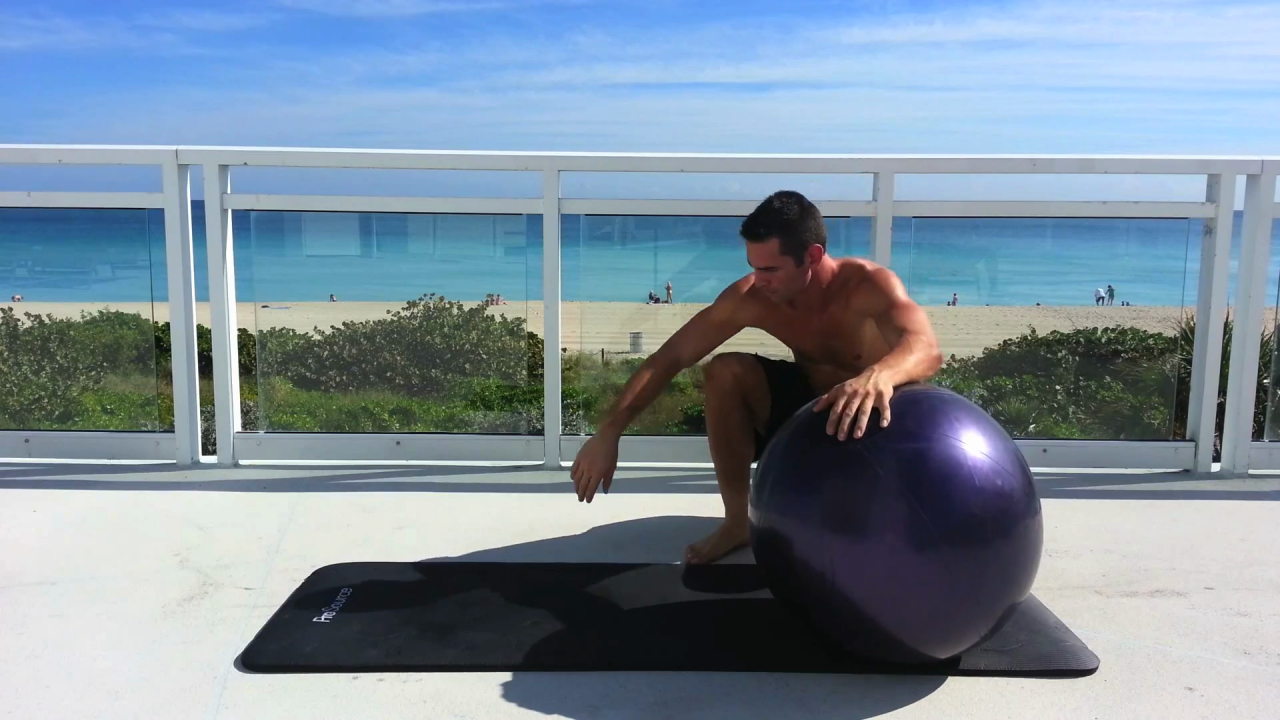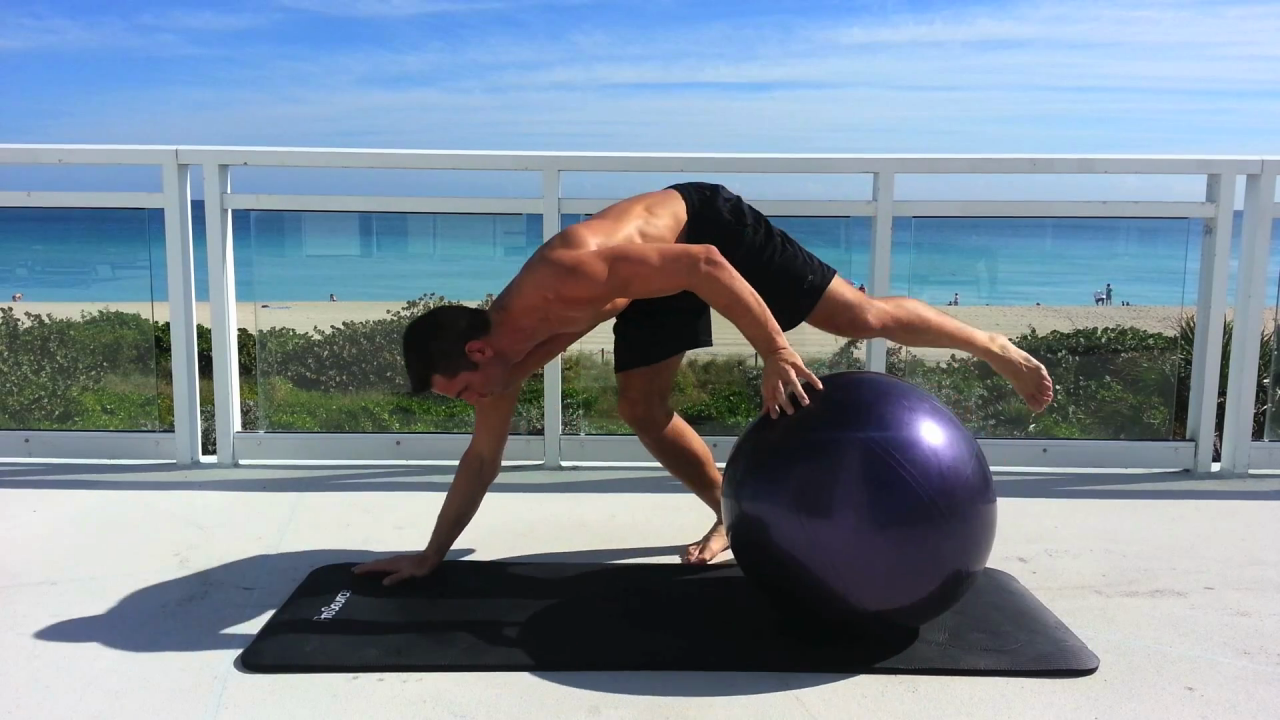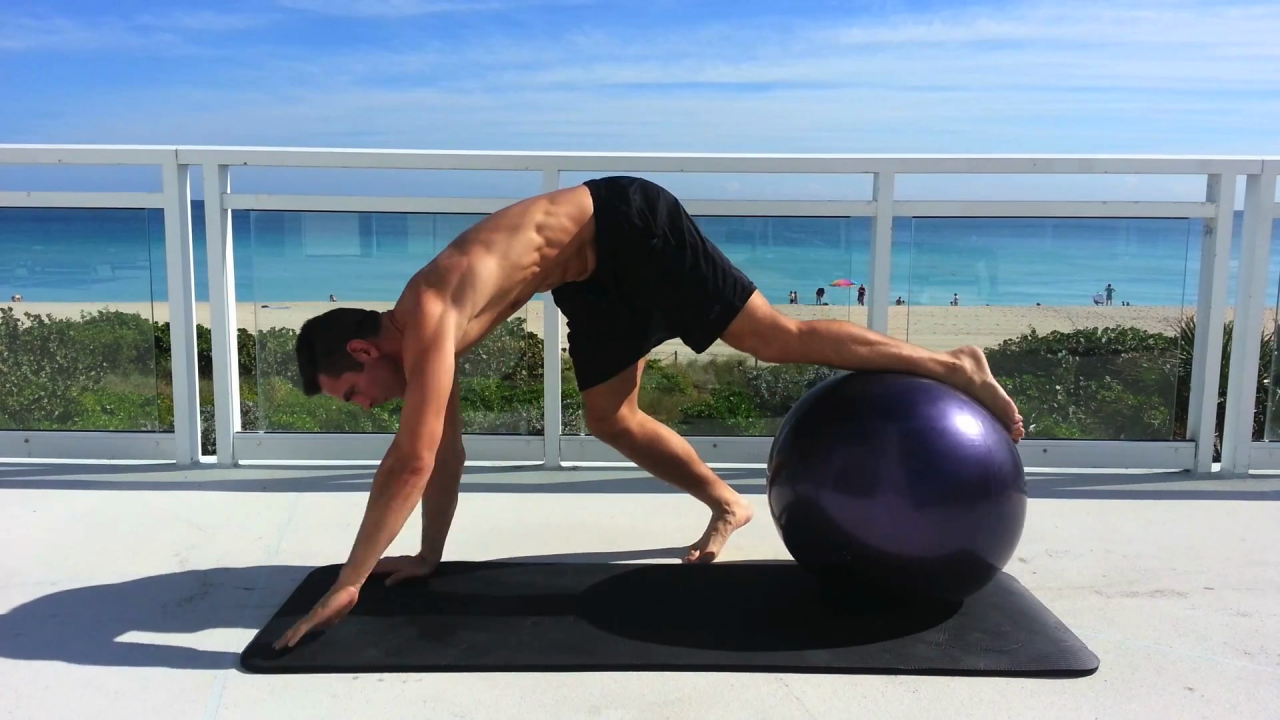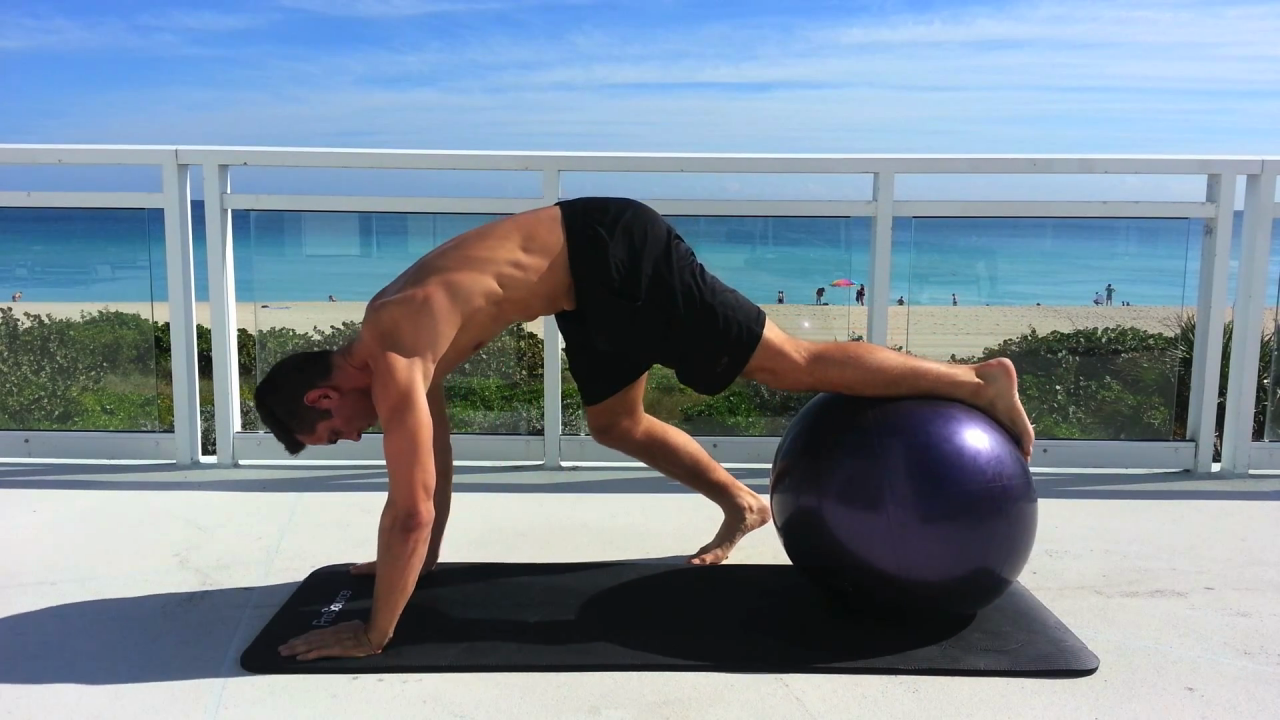
dt=1s
person 1, frame 1
left shoulder: (868, 284)
right shoulder: (749, 298)
left elbow: (925, 350)
right elbow: (670, 357)
left wrist: (877, 377)
right wrist: (609, 432)
left hip: (874, 418)
right hip: (805, 403)
right knee: (728, 370)
right ankle: (737, 521)
person 1, frame 2
left shoulder: (561, 281)
right shoulder: (508, 350)
left elbow: (705, 265)
right elbow: (482, 458)
left wrist: (776, 353)
right wrist: (431, 553)
left hip: (702, 223)
right hip: (651, 269)
left knee: (858, 317)
right knee: (639, 406)
left ankle: (998, 350)
right ankle: (732, 515)
person 1, frame 3
left shoulder: (428, 320)
right shoulder: (419, 329)
left elbow: (410, 462)
right elbow: (444, 449)
left wrist: (345, 587)
right wrist: (429, 555)
left hip: (628, 223)
right hip: (595, 267)
left knee: (778, 338)
right knee: (611, 419)
left ankle: (953, 368)
right ankle: (727, 504)
person 1, frame 4
left shoulder: (389, 363)
right shoulder: (387, 325)
left elbow: (411, 508)
right elbow: (435, 452)
left wrist: (374, 633)
right wrist: (423, 560)
left hip: (614, 254)
right hip: (593, 264)
left knee: (793, 365)
right knee: (617, 425)
left ankle: (978, 383)
right ankle: (741, 504)
